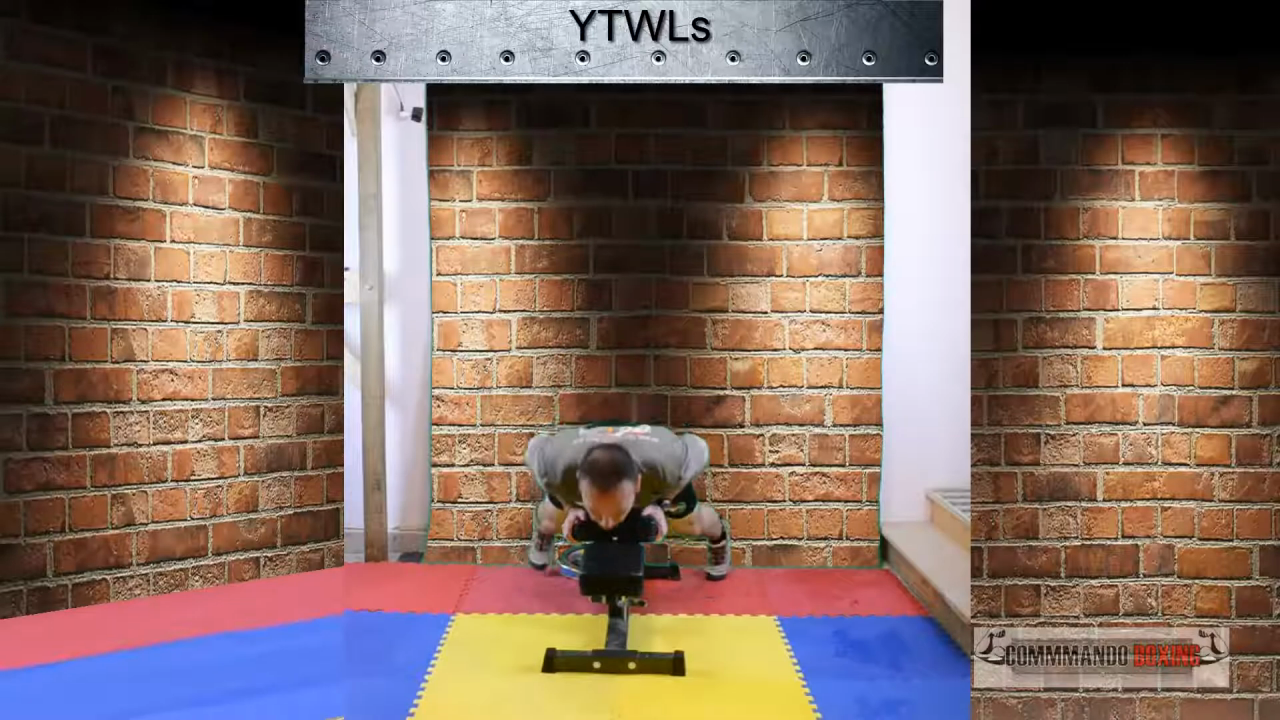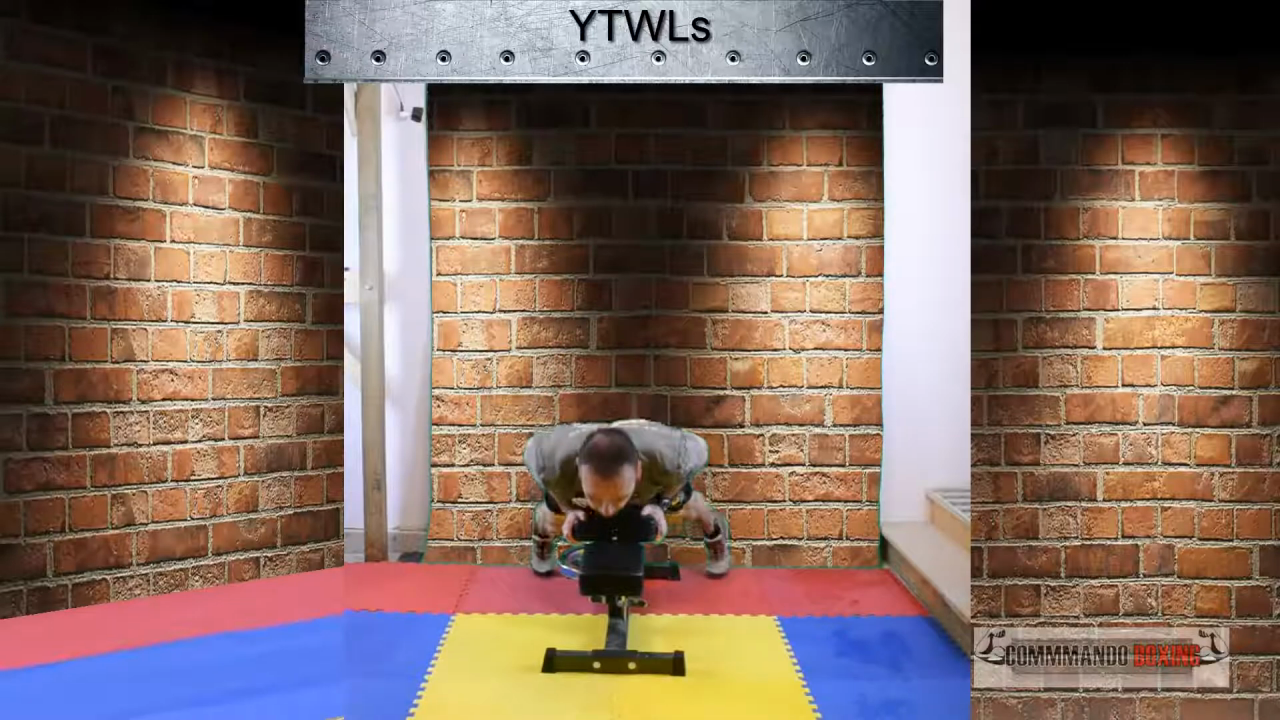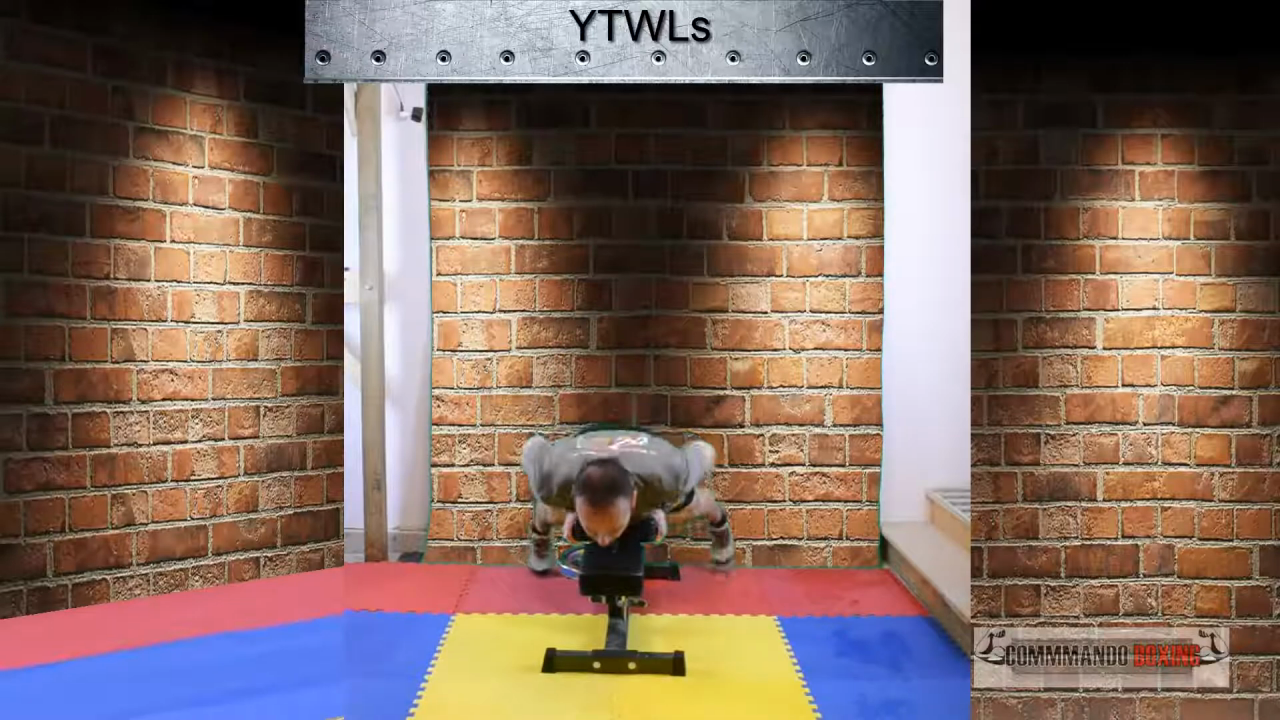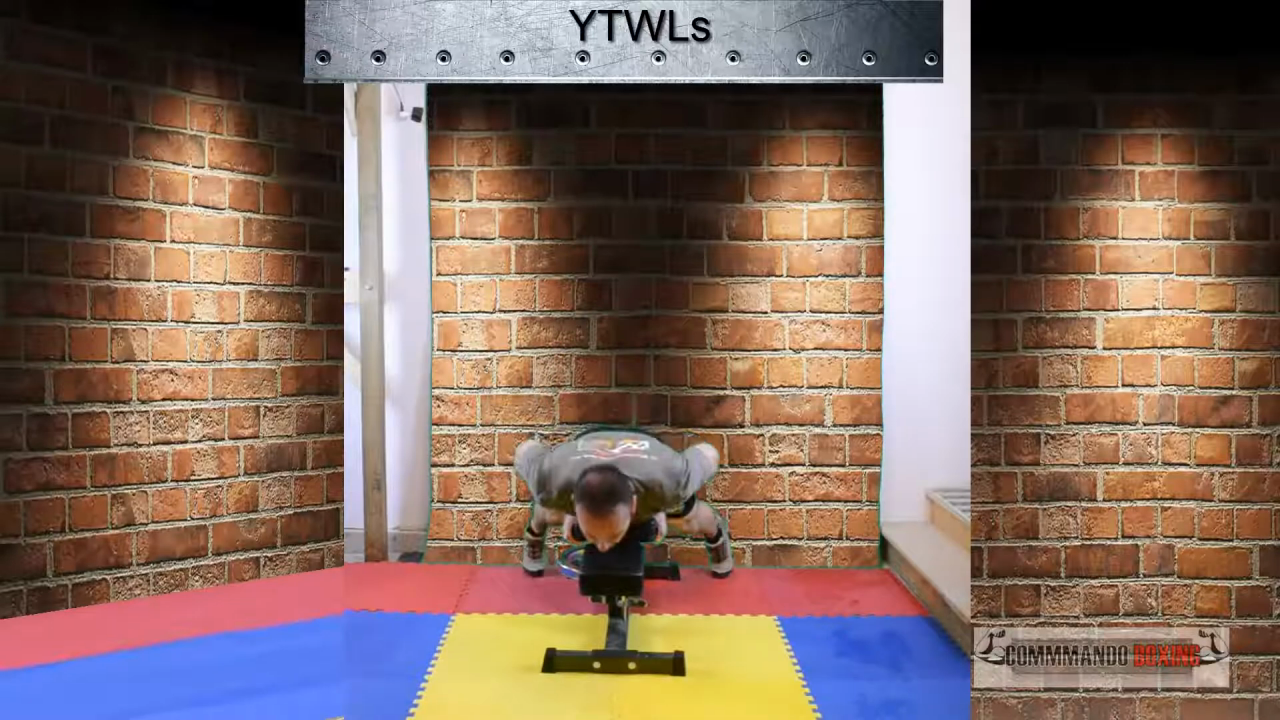
dt=0.2s
person 1, frame 1
left shoulder: (668, 464)
right shoulder: (556, 466)
left elbow: (699, 448)
right elbow: (536, 446)
left wrist: (662, 504)
right wrist: (570, 507)
left hip: (654, 461)
left knee: (692, 525)
right knee: (551, 521)
left ankle: (718, 536)
right ankle: (543, 532)
person 1, frame 2
left shoulder: (668, 456)
right shoulder: (554, 461)
left elbow: (699, 447)
right elbow: (533, 448)
left wrist: (661, 503)
right wrist: (568, 507)
left knee: (688, 508)
right knee: (553, 523)
left ankle: (713, 529)
right ankle: (542, 536)
person 1, frame 3
left shoulder: (667, 477)
right shoulder: (552, 480)
left elbow: (705, 453)
right elbow: (533, 447)
left wrist: (663, 506)
right wrist: (568, 509)
left knee: (691, 505)
right knee: (552, 513)
left ankle: (718, 520)
right ankle: (540, 532)
person 1, frame 4
left shoulder: (667, 481)
right shoulder: (553, 481)
left elbow: (709, 454)
right elbow: (526, 450)
left wrist: (663, 508)
right wrist: (566, 511)
left knee: (690, 520)
left ankle: (714, 533)
right ankle: (535, 533)
